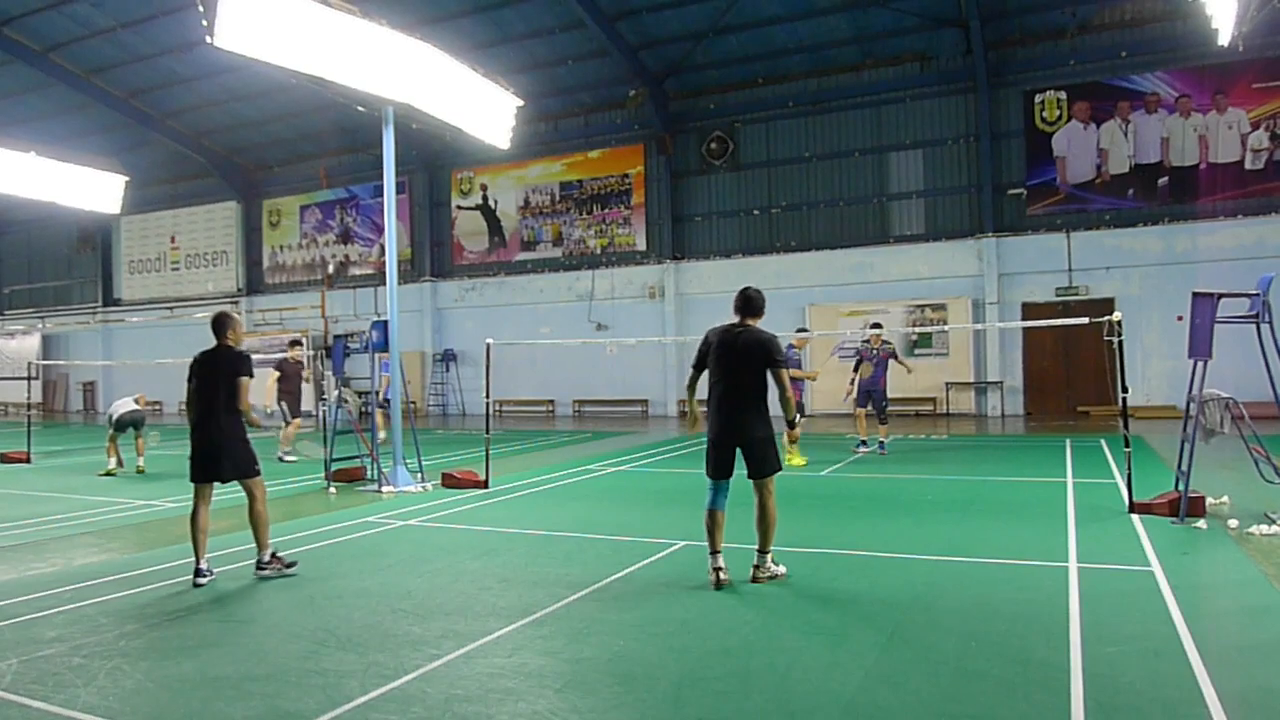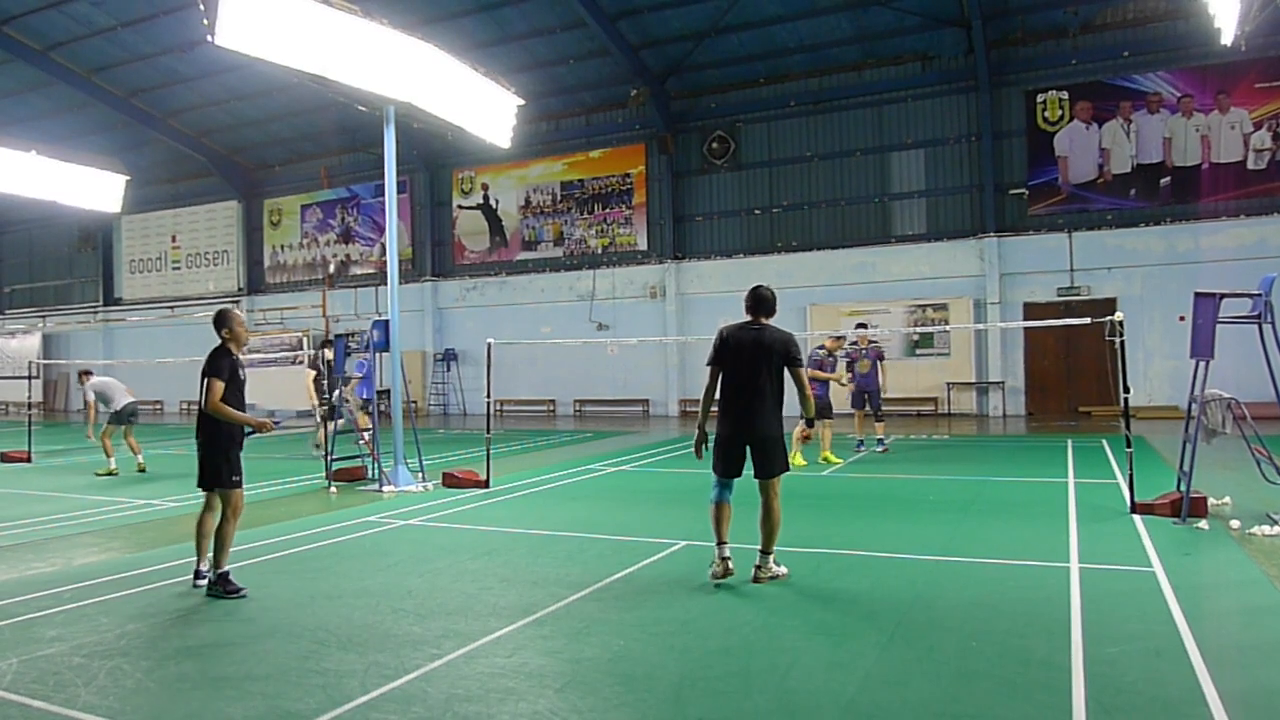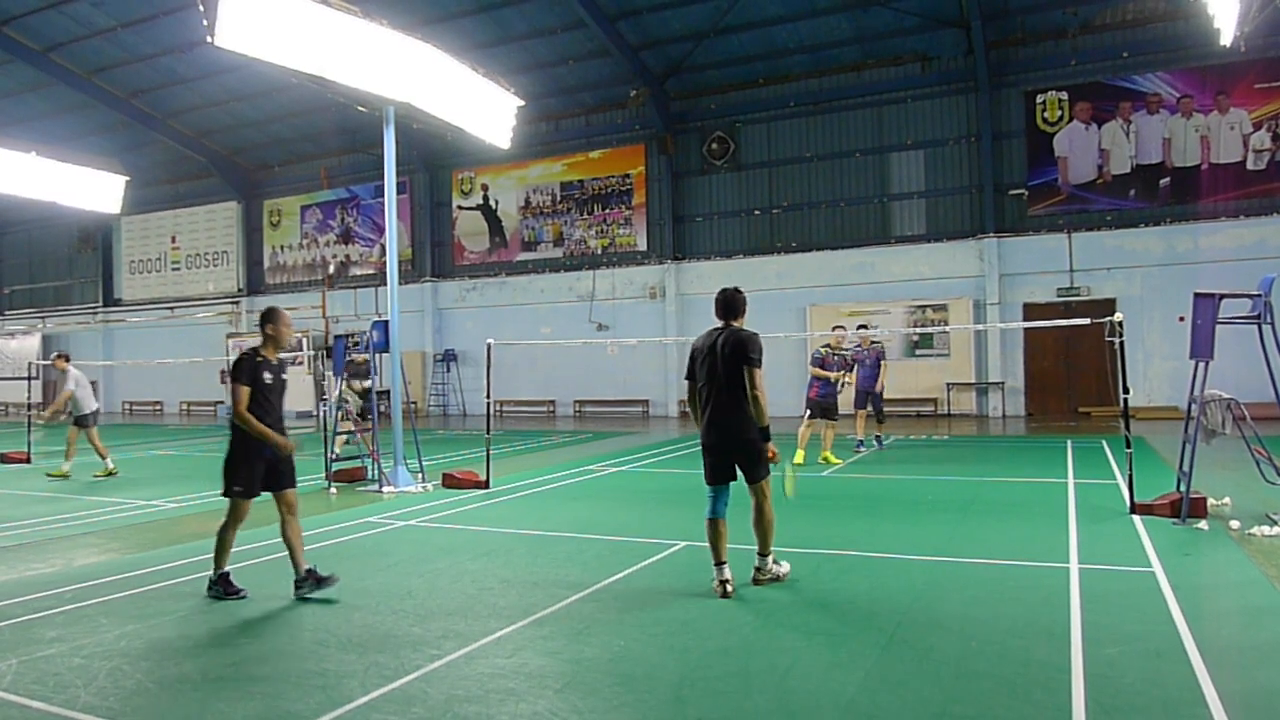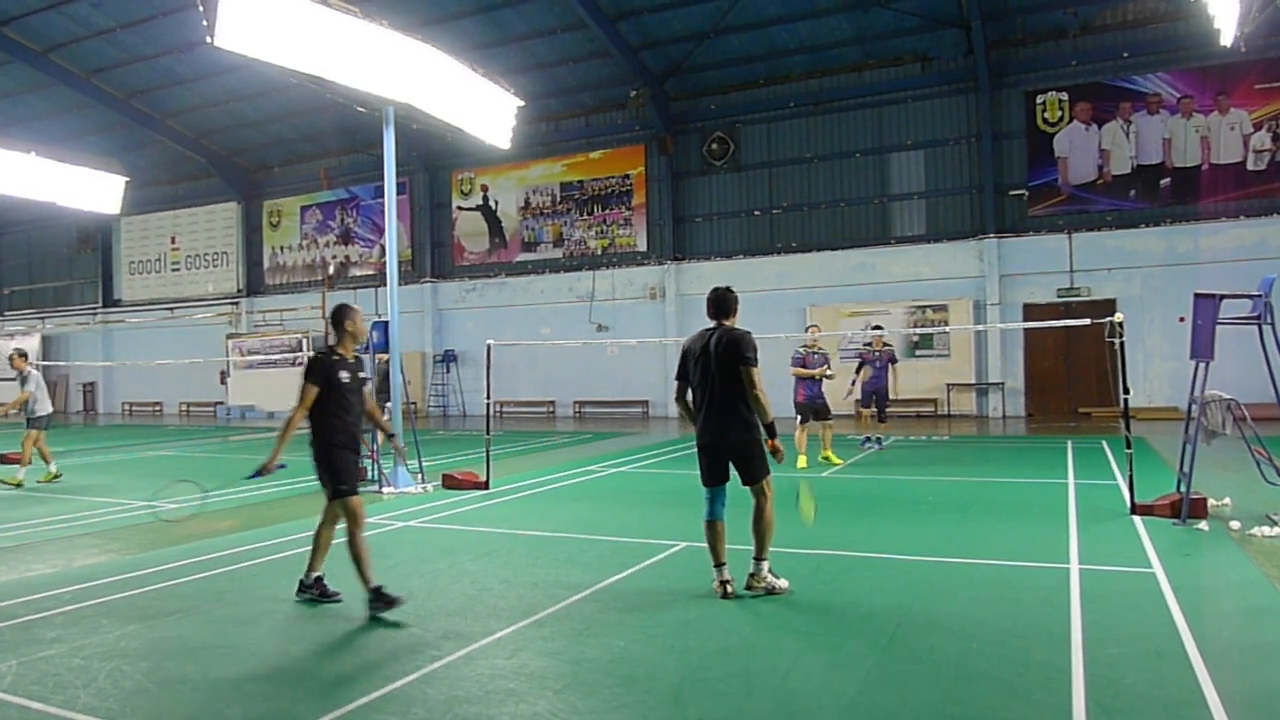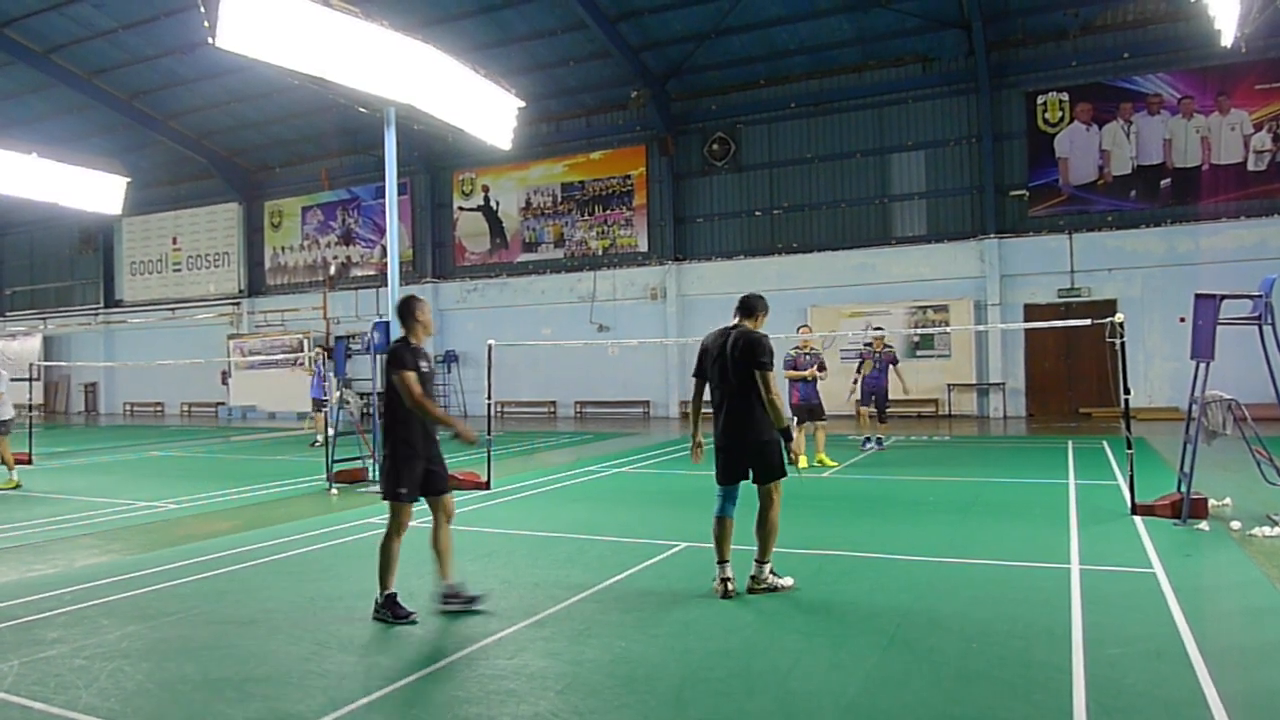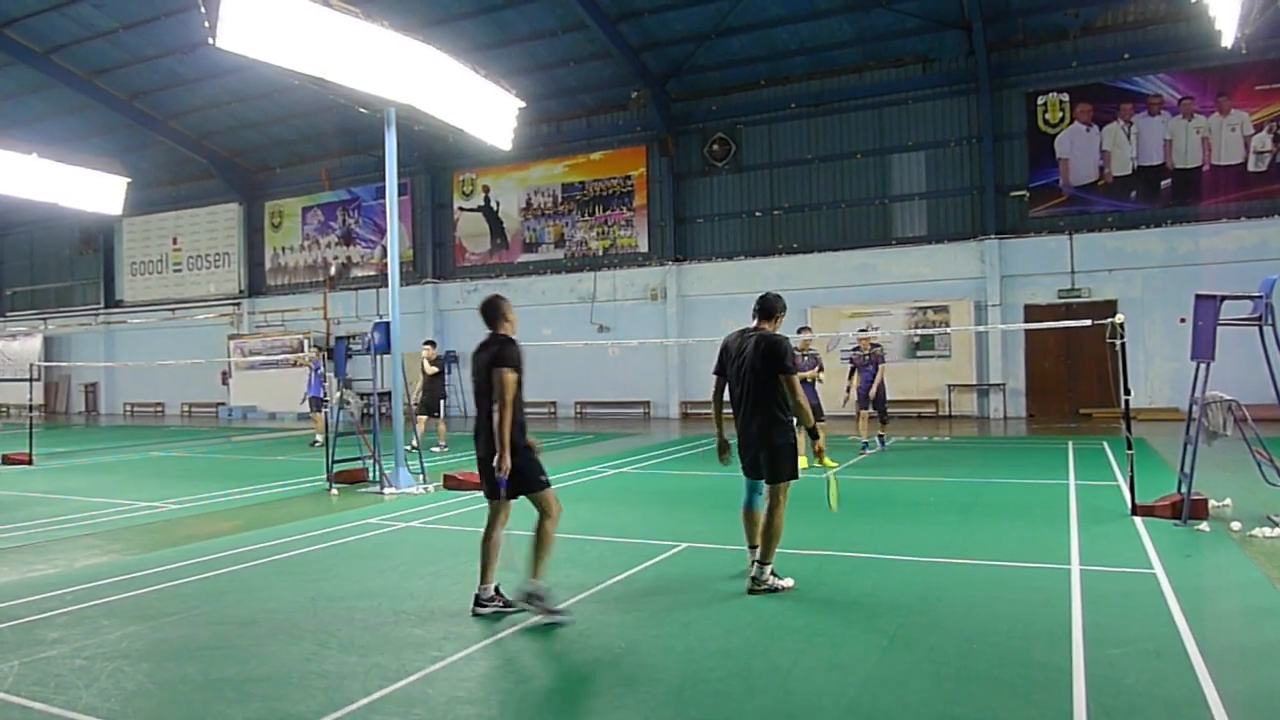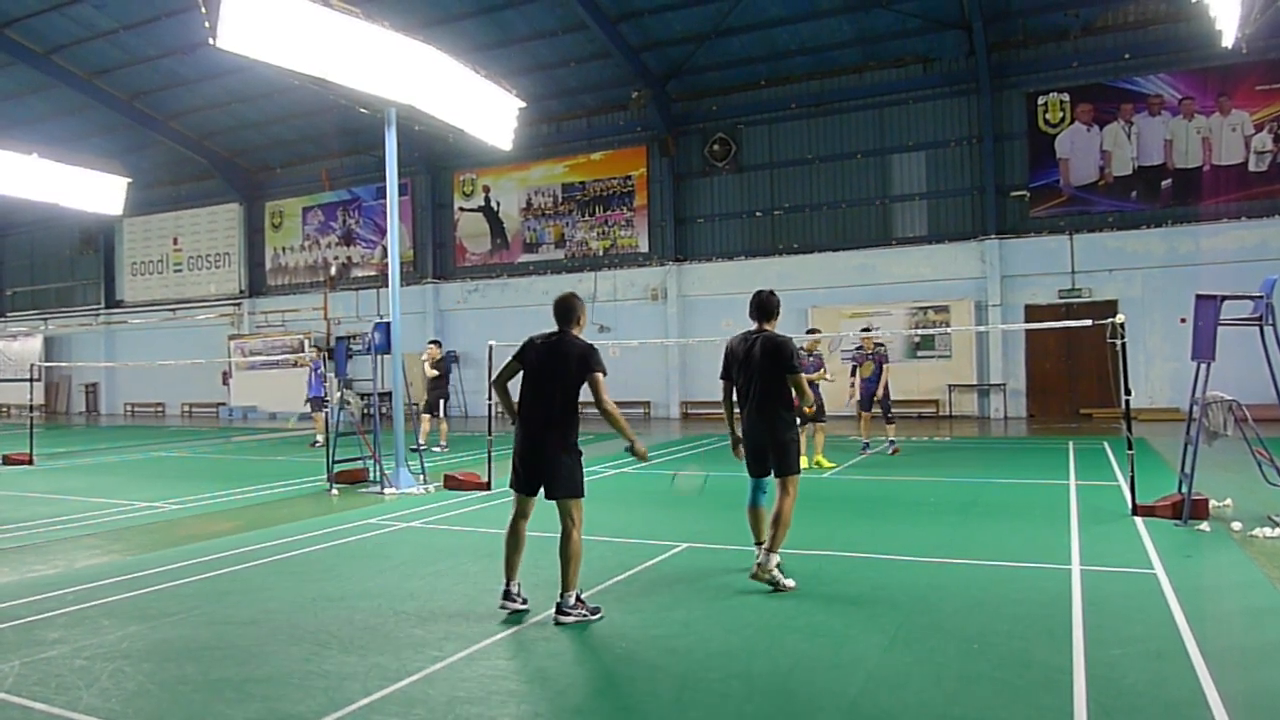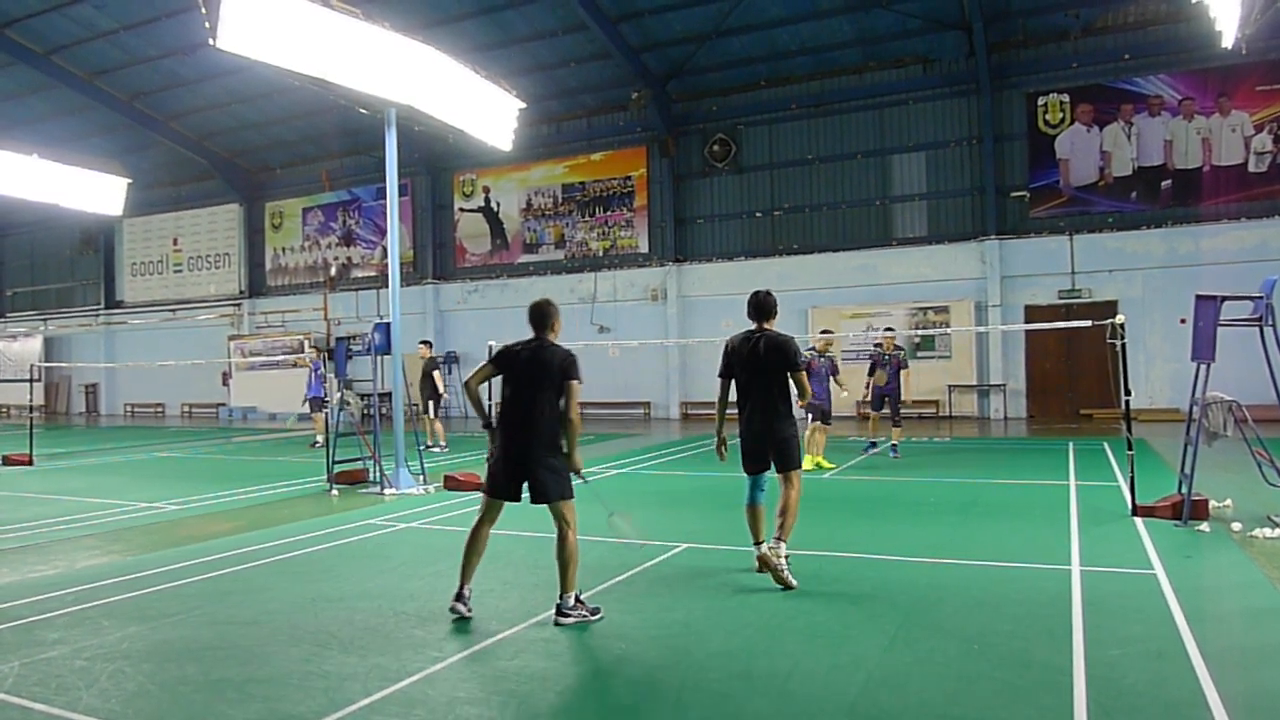
dt=0.5s
person 1, frame 1
left shoulder: (199, 361)
right shoulder: (240, 359)
left elbow: (190, 404)
right elbow: (242, 404)
right wrist: (253, 420)
left hip: (202, 437)
right hip: (230, 436)
left knee: (201, 501)
right knee: (257, 494)
left ankle: (201, 567)
right ankle: (265, 559)
person 1, frame 2
left shoulder: (228, 358)
right shoulder: (222, 359)
right elbow: (211, 405)
right wrist: (252, 422)
left hip: (223, 442)
right hip: (220, 443)
left knee: (212, 504)
right knee: (233, 506)
left ankle: (202, 568)
right ankle: (217, 577)
person 1, frame 3
left shoulder: (279, 365)
right shoulder: (246, 363)
right elbow: (239, 413)
right wrist: (274, 439)
left hip: (276, 450)
right hip: (249, 452)
left knee: (289, 509)
right knee: (237, 515)
left ankle: (303, 576)
right ankle: (218, 579)
person 1, frame 4
left shoulder: (358, 363)
right shoulder: (322, 363)
left elbow: (367, 406)
right elbow: (300, 411)
left wrist: (390, 435)
right wrist: (276, 454)
left hip: (351, 451)
right hip: (332, 452)
left knee: (332, 517)
right knee: (356, 517)
left ankle: (312, 582)
right ankle: (374, 594)
person 1, frame 5
left shoulder: (420, 353)
right shoulder: (400, 352)
right elbow: (415, 400)
right wrist: (456, 425)
left hip: (427, 448)
right hip: (404, 451)
left knee: (444, 513)
right knee: (399, 524)
left ankle: (449, 590)
right ankle: (385, 600)
person 1, frame 6
left shoulder: (483, 349)
right shoulder: (507, 347)
right elbow: (503, 401)
right wrist: (506, 450)
left hip: (488, 445)
right hip: (508, 445)
left knee: (498, 517)
right knee: (550, 510)
left ankle: (485, 594)
right ankle: (534, 589)
person 1, frame 7
left shoulder: (533, 344)
right shoulder: (585, 352)
left elbow: (498, 382)
right elbow: (605, 405)
right wrist: (633, 441)
left hip: (525, 442)
right hip: (559, 446)
left knee: (520, 515)
right knee: (572, 524)
left ankle: (511, 590)
right ankle: (568, 602)
person 1, frame 8
left shoulder: (510, 352)
right shoulder: (564, 359)
left elbow: (470, 385)
right elbow: (571, 414)
left wrist: (488, 424)
right wrist: (572, 453)
left hip: (507, 449)
right hip: (544, 451)
left knee: (485, 520)
right knee: (566, 525)
left ankle: (462, 595)
right ankle: (568, 604)
person 2, frame 1
left shoulder: (713, 336)
right shoulder: (767, 341)
left elbow: (691, 382)
right elbow: (785, 391)
left wrist: (692, 408)
right wrist: (792, 425)
left hip: (719, 428)
right hip: (756, 428)
left knee: (717, 492)
right knee: (765, 493)
left ankle: (717, 566)
right ankle: (763, 564)
person 2, frame 2
left shoulder: (727, 335)
right shoulder: (784, 340)
left elbow: (711, 384)
right elbow: (805, 390)
left wrist: (701, 425)
right wrist: (809, 423)
left hip: (730, 427)
right hip: (767, 428)
left knee: (721, 487)
right knee: (770, 493)
left ankle: (722, 555)
right ankle: (765, 565)
person 2, frame 3
left shoulder: (699, 343)
right shoulder: (747, 339)
left elbow: (691, 395)
right elbow: (755, 392)
right wrist: (766, 437)
left hip: (711, 434)
right hip: (744, 432)
left knee: (716, 500)
right knee: (761, 495)
left ankle: (722, 575)
right ankle: (765, 565)
person 2, frame 4
left shoulder: (691, 344)
right shoulder: (740, 339)
left elbow: (680, 398)
right elbow: (754, 391)
right wrist: (771, 433)
left hip: (707, 436)
right hip: (741, 433)
left knee: (714, 501)
right knee: (763, 496)
left ankle: (722, 577)
right ankle: (759, 572)
person 2, frame 5
left shoulder: (710, 341)
right shoulder: (757, 341)
left elbow: (697, 394)
right elbow: (769, 395)
left wrist: (696, 434)
right wrist: (788, 436)
left hip: (726, 435)
right hip: (760, 434)
left knee: (725, 499)
right knee: (769, 499)
left ankle: (723, 575)
right ankle: (761, 575)
person 2, frame 6
left shoulder: (730, 342)
right shoulder: (777, 344)
left elbow: (717, 395)
right elbow: (796, 397)
left wrist: (721, 436)
right wrist: (814, 434)
left hip: (746, 433)
right hip: (776, 433)
left knee: (753, 489)
right knee: (777, 499)
left ankle: (754, 556)
right ankle: (761, 575)
person 2, frame 7
left shoulder: (734, 345)
right shoulder: (782, 344)
left elbow: (726, 396)
right elbow: (803, 393)
left wrist: (733, 432)
right wrist: (807, 403)
left hip: (751, 430)
right hip: (781, 429)
left knee: (757, 488)
right knee: (786, 492)
left ankle: (763, 552)
right ankle: (767, 562)
person 2, frame 8
left shoulder: (733, 345)
right shoulder: (785, 343)
left elbow: (723, 394)
right elbow: (804, 391)
left wrist: (719, 432)
right wrist: (803, 400)
left hip: (749, 429)
right hip: (781, 426)
left knee: (755, 486)
right knee: (791, 486)
left ankle: (760, 550)
right ankle: (777, 549)
